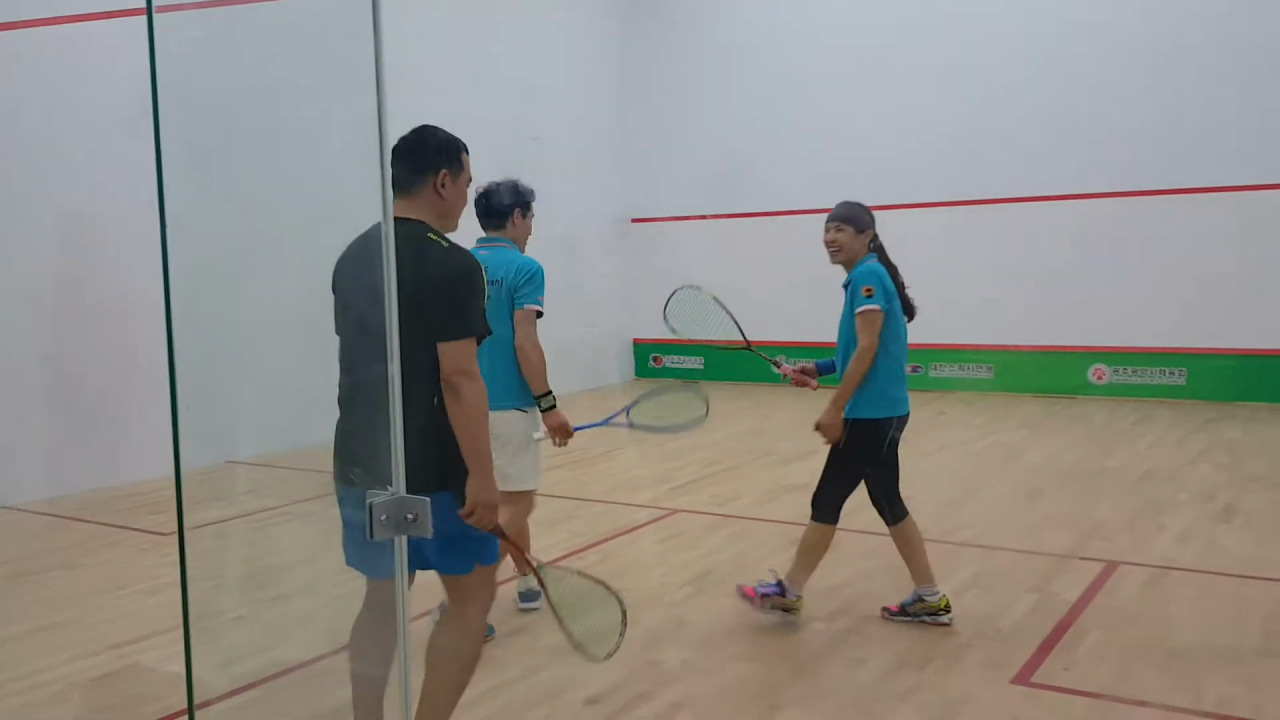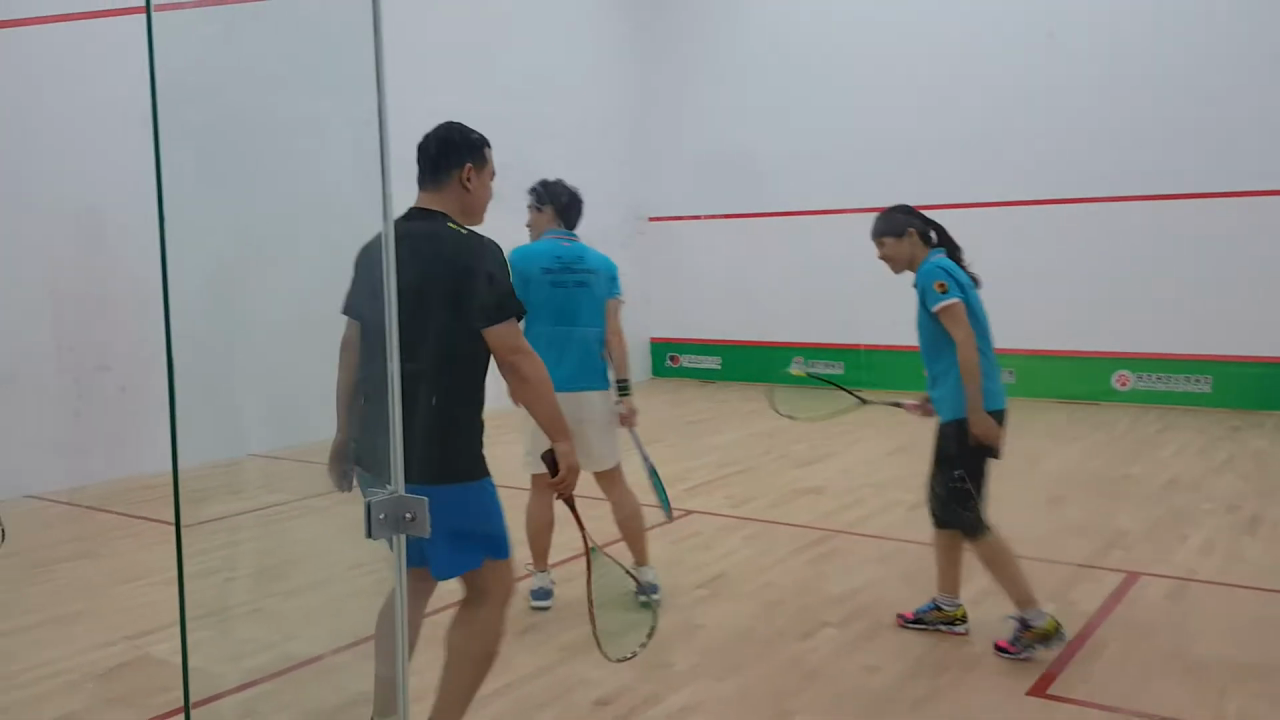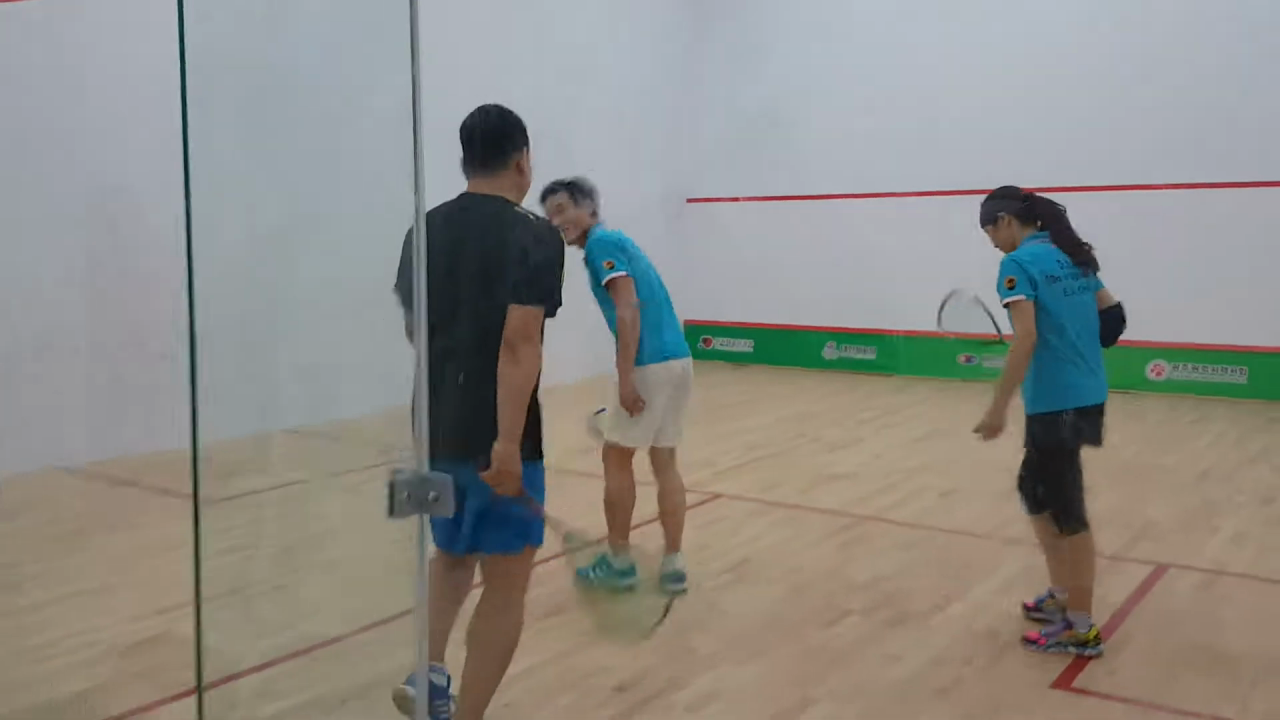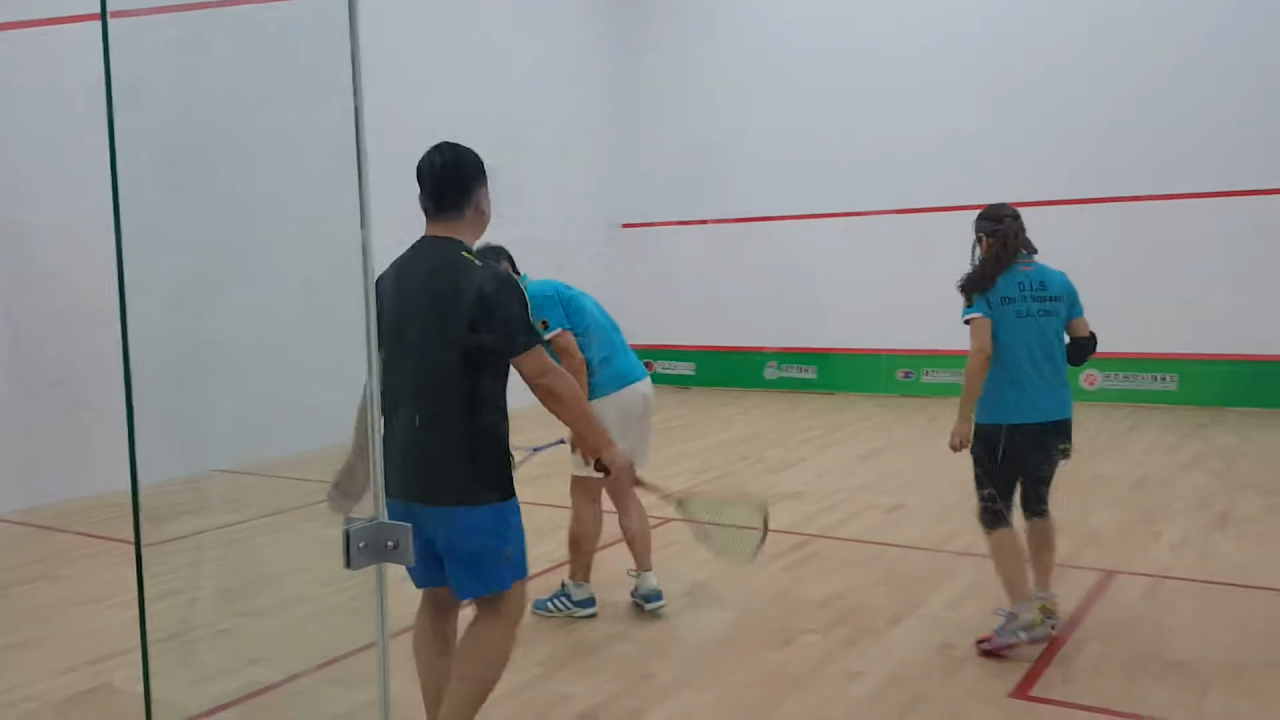
dt=0.4s
person 1, frame 1
left shoulder: (353, 257)
right shoulder: (451, 264)
right elbow: (460, 378)
right wrist: (481, 476)
left hip: (359, 464)
right hip: (428, 471)
left knee: (382, 598)
right knee: (472, 596)
person 1, frame 2
left shoulder: (377, 250)
right shoulder: (474, 255)
left elbow: (352, 350)
right elbow: (515, 358)
left wrist: (346, 435)
right wrist: (563, 440)
left hip: (379, 454)
right hip: (444, 460)
left knee: (413, 584)
right knee: (490, 592)
person 1, frame 3
left shoulder: (426, 229)
right shoulder: (532, 235)
right elbow: (520, 343)
right wrist: (509, 440)
left hip: (435, 431)
right hip: (489, 439)
left knee: (453, 554)
right knee: (505, 582)
person 1, frame 4
left shoulder: (392, 279)
right shoulder: (488, 282)
left elbow: (380, 378)
right elbow: (545, 379)
left wrist: (359, 461)
right wrist: (606, 449)
left hip: (404, 475)
right hip: (469, 482)
left knee: (439, 600)
right knee: (501, 607)
person 2, frame 1
left shoulder: (867, 277)
right shoulder: (873, 276)
left elbow: (867, 349)
left wrist: (834, 409)
right wrist: (820, 368)
left hip: (869, 413)
right hip: (889, 409)
left knee: (827, 500)
right knee: (888, 502)
left ankle: (787, 590)
right ankle: (931, 598)
person 2, frame 2
left shoulder: (933, 274)
right shoulder: (945, 271)
left elbow: (965, 343)
left wrist: (976, 411)
right wrist: (936, 395)
left hip: (966, 413)
right hip: (960, 410)
left knee: (963, 516)
right knee: (945, 505)
left ankle: (1036, 620)
right ankle: (948, 606)
person 2, frame 3
left shoulder: (1017, 264)
right shoulder: (1073, 257)
left elbow: (1025, 339)
right elbow: (1111, 317)
left wrist: (998, 406)
left hip: (1055, 403)
right hip: (1087, 396)
left knee: (1066, 510)
right knee: (1034, 486)
left ankle: (1082, 627)
right ankle: (1061, 595)
person 2, frame 4
left shoulder: (983, 285)
right shoulder: (1059, 282)
left elbow: (980, 353)
right elbow: (1085, 346)
left wrist: (963, 417)
left hip: (1001, 417)
right hip: (1053, 415)
left knee: (995, 514)
right knee: (1038, 505)
left ankle: (1022, 615)
right ankle: (1043, 603)
person 3, frame 1
right shoulder: (524, 269)
right elbow: (525, 345)
right wrist: (550, 406)
right hip: (508, 405)
left knee: (509, 496)
right knee: (515, 505)
left ankle: (527, 583)
person 3, frame 2
left shoulder: (520, 259)
right shoulder: (602, 264)
right elbow: (613, 334)
left wrist: (514, 380)
right wrist: (624, 393)
right hip: (594, 391)
left knee: (542, 486)
right knee: (614, 483)
left ankle: (541, 580)
right ankle: (645, 575)
person 3, frame 3
left shoulder: (602, 242)
right shoulder: (617, 242)
left elbow: (629, 310)
left wrist: (625, 376)
left hip: (649, 364)
right hip: (677, 357)
left knee: (618, 459)
right knee: (665, 462)
left ankle: (619, 560)
right ankle: (674, 561)
person 3, frame 4
left shoulder: (533, 297)
right shoulder: (551, 289)
left elbow: (573, 359)
left hip: (610, 392)
right hip: (636, 384)
left knee: (586, 492)
right knee: (623, 489)
left ankle: (579, 591)
right ankle: (647, 584)
